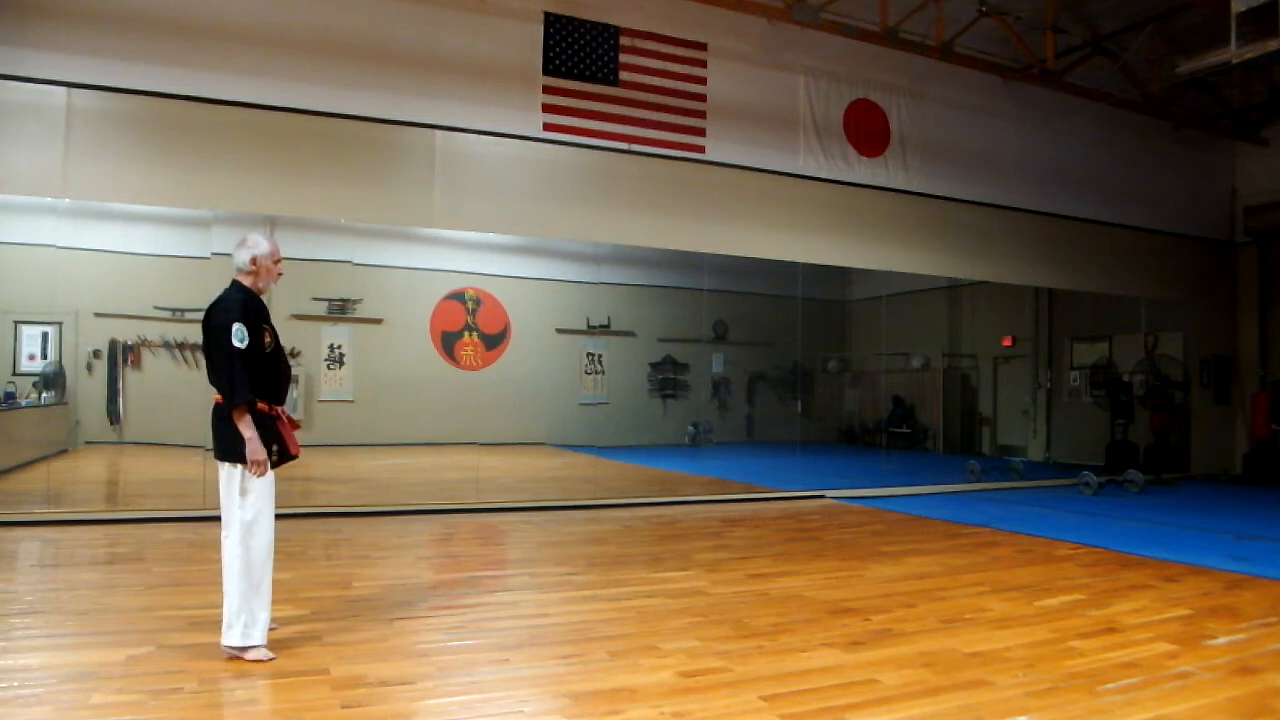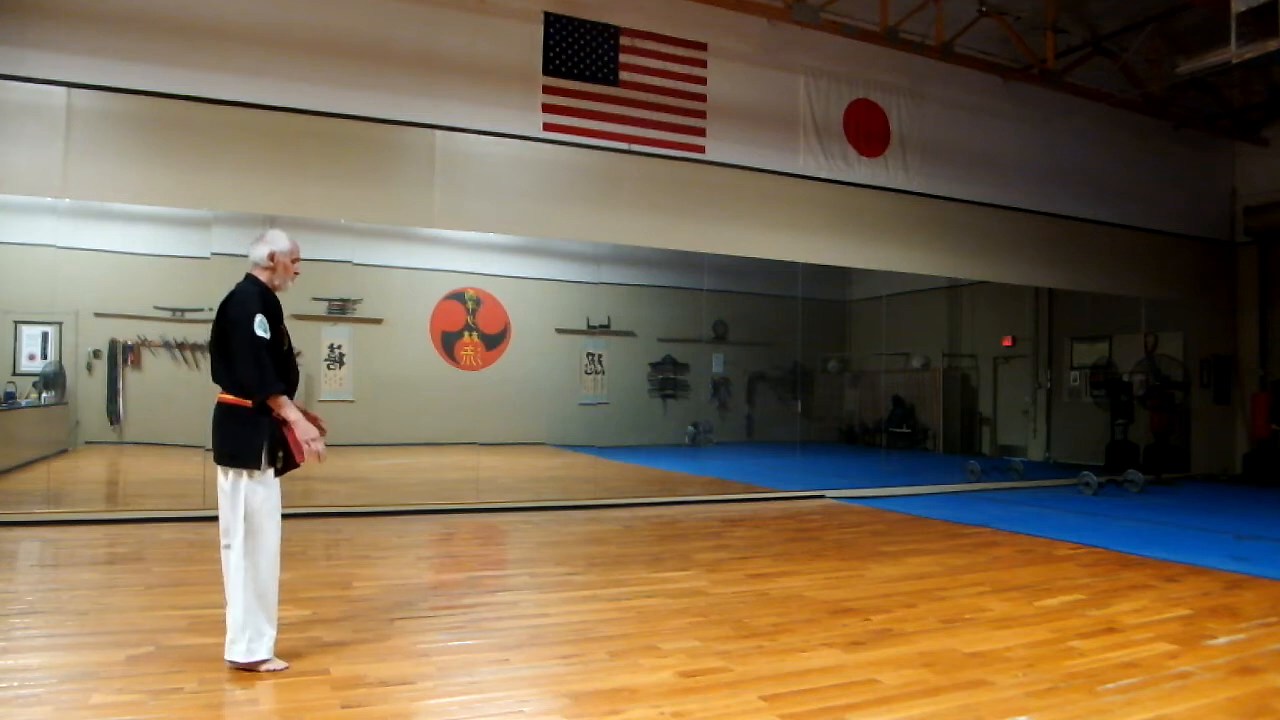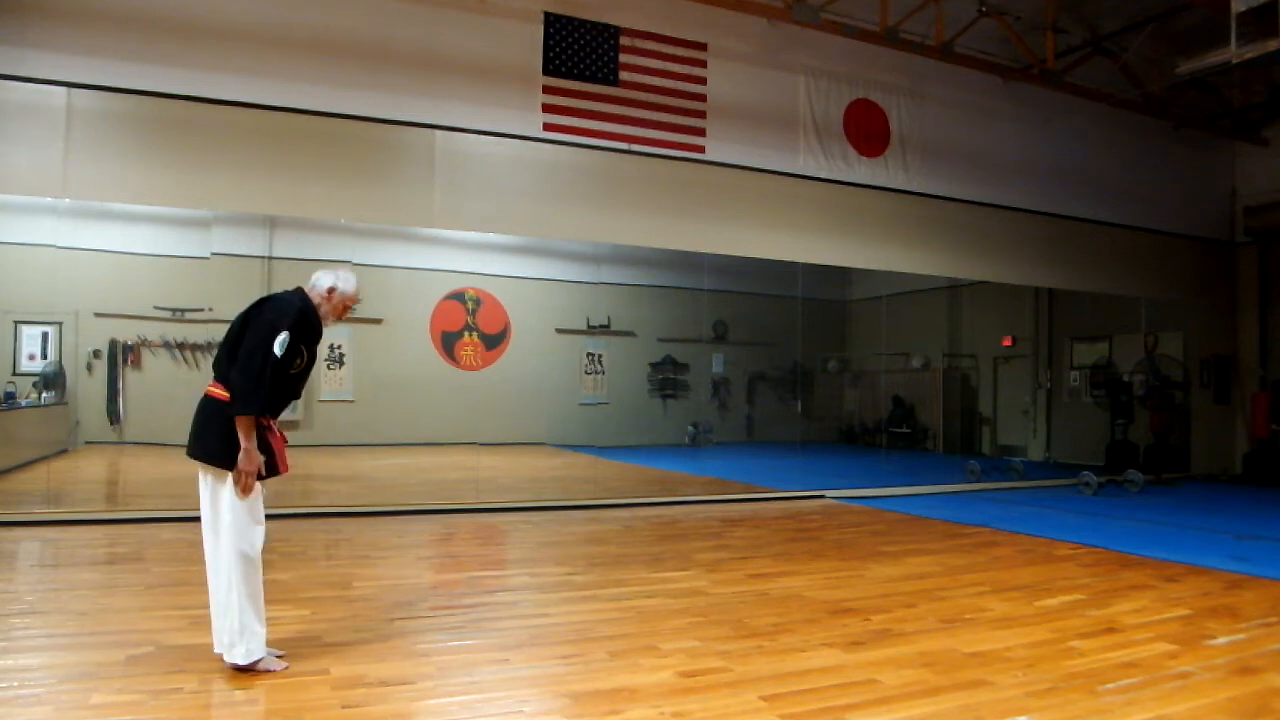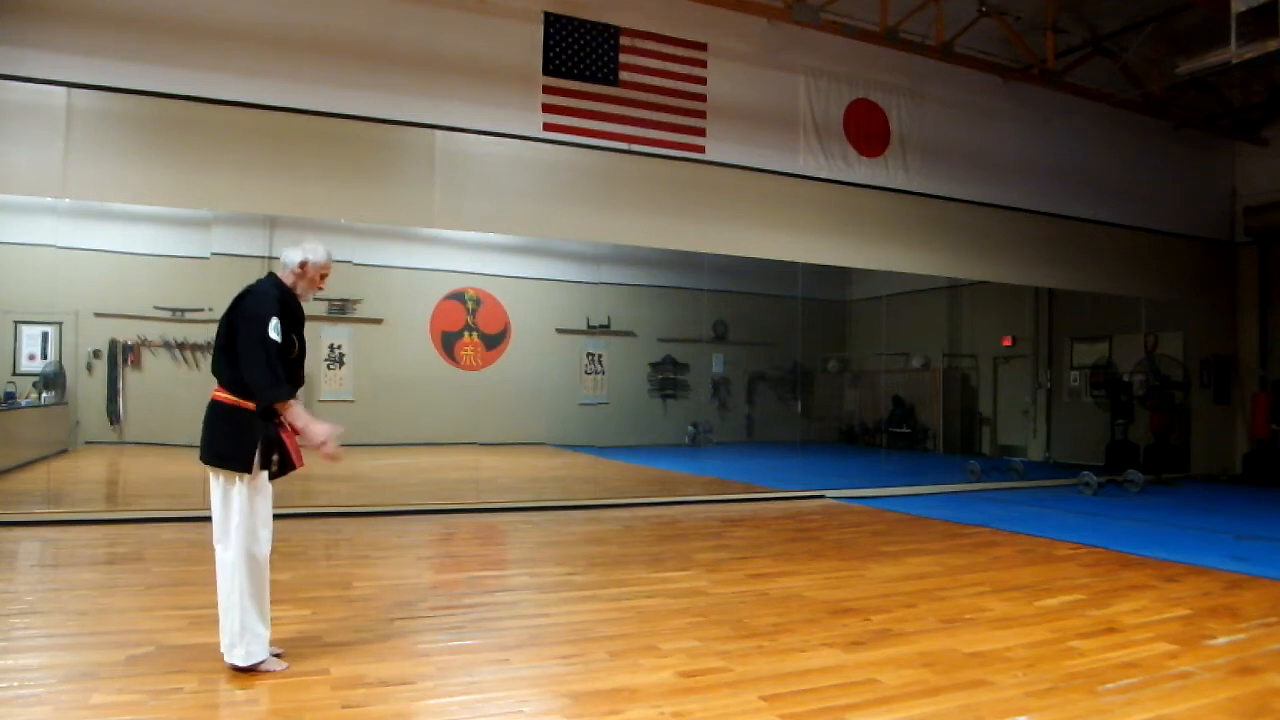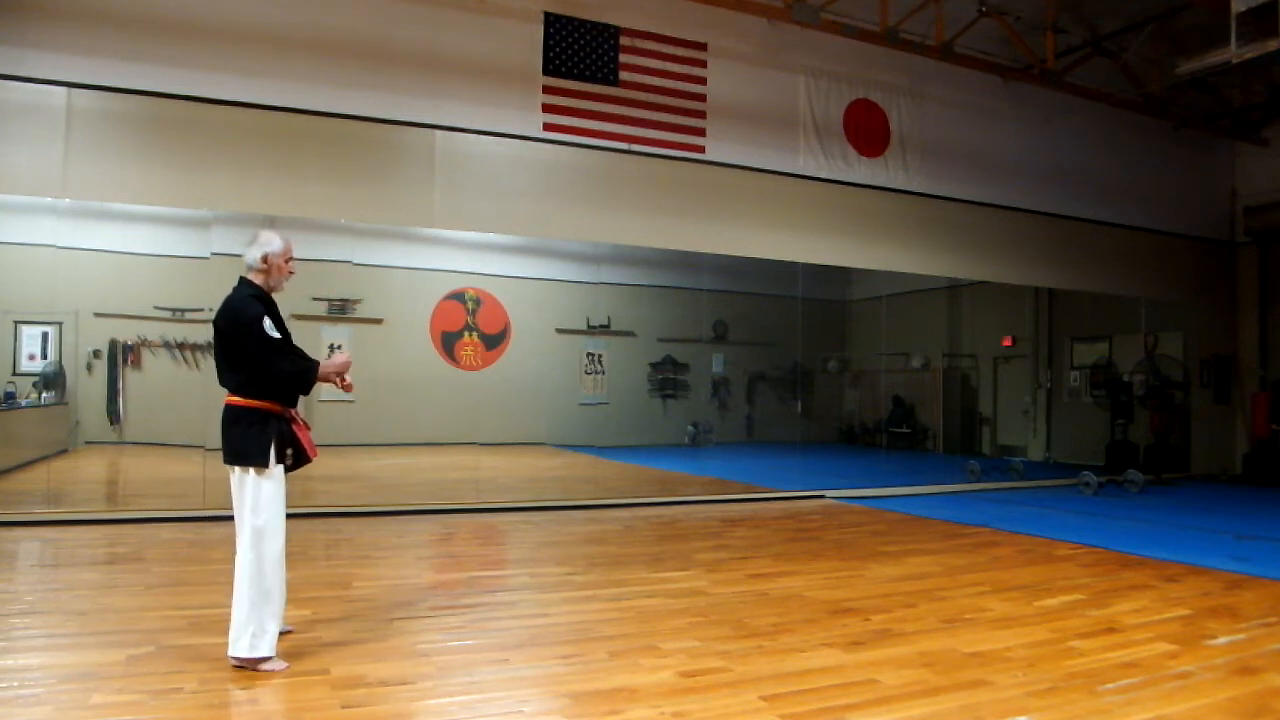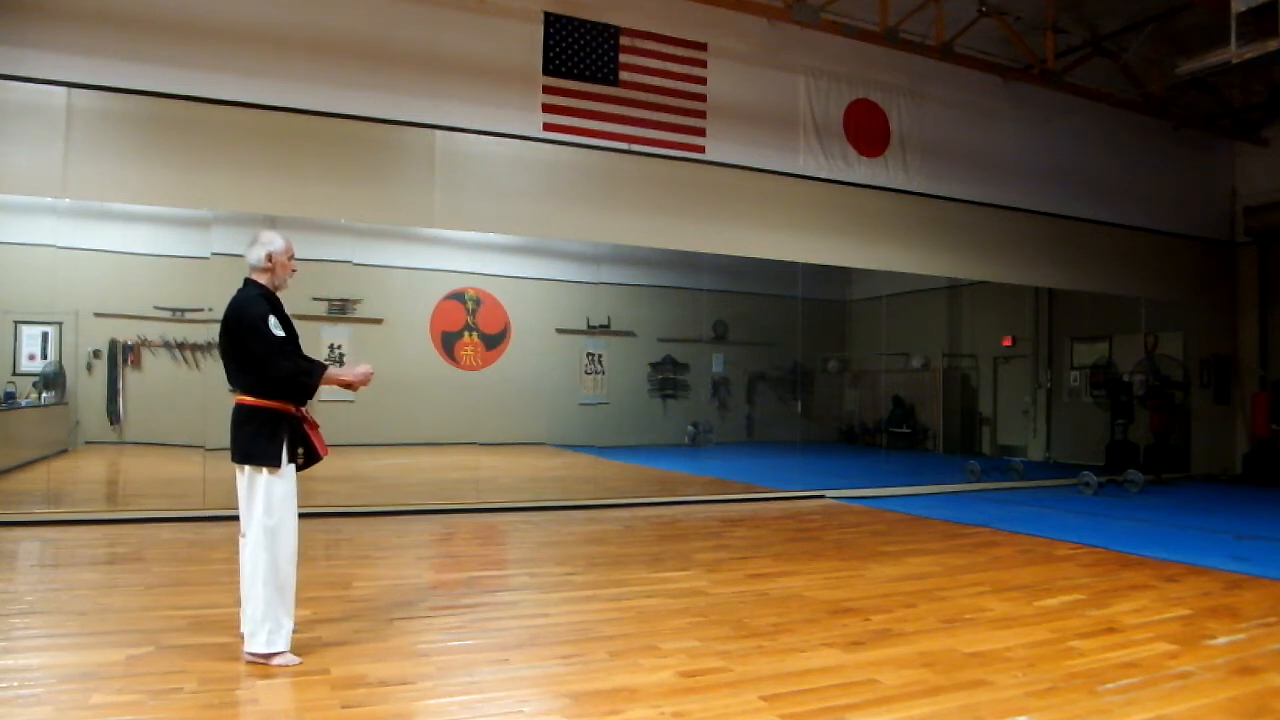
dt=0.7s
person 1, frame 1
left shoulder: (249, 305)
right shoulder: (232, 308)
right elbow: (232, 382)
left wrist: (272, 419)
right wrist: (252, 438)
left hip: (255, 425)
right hip: (244, 430)
left knee: (249, 526)
right knee: (250, 528)
left ankle: (246, 618)
right ankle: (241, 634)
person 1, frame 2
left shoulder: (255, 300)
right shoulder: (250, 301)
right elbow: (258, 374)
left wrist: (294, 412)
right wrist: (296, 419)
left hip: (246, 426)
right hip: (249, 430)
left knee: (243, 531)
right knee: (256, 534)
left ankle: (245, 621)
right ankle: (249, 647)
person 1, frame 3
left shoulder: (298, 316)
right shoulder: (285, 313)
right elbow: (248, 380)
left wrist: (255, 441)
right wrist: (248, 448)
left hip: (230, 430)
right hip: (229, 430)
left knee: (234, 537)
right knee: (237, 538)
left ankle: (241, 640)
right ankle: (244, 648)
person 1, frame 4
left shoulder: (277, 302)
right shoulder: (264, 301)
right elbow: (263, 375)
left wrist: (297, 424)
right wrist: (307, 425)
left hip: (240, 430)
right hip: (241, 433)
left knee: (244, 538)
right knee: (245, 539)
left ankle: (246, 639)
right ankle: (245, 649)
person 1, frame 5
left shoulder: (252, 303)
right shoulder: (246, 307)
left elbow: (278, 364)
right elbow: (282, 367)
left wrist: (327, 372)
right wrist: (329, 368)
left hip: (259, 427)
right hip: (255, 429)
left knee: (263, 528)
right knee: (262, 532)
left ankle: (261, 622)
right ankle: (250, 645)
person 1, frame 6
left shoulder: (255, 303)
right shoulder: (253, 307)
left elbow: (283, 365)
right elbow: (287, 367)
left wrist: (336, 377)
right wrist: (345, 376)
left hip: (263, 426)
right hip: (265, 430)
left knee: (262, 529)
right knee: (270, 531)
left ankle: (261, 625)
right ankle: (263, 640)
